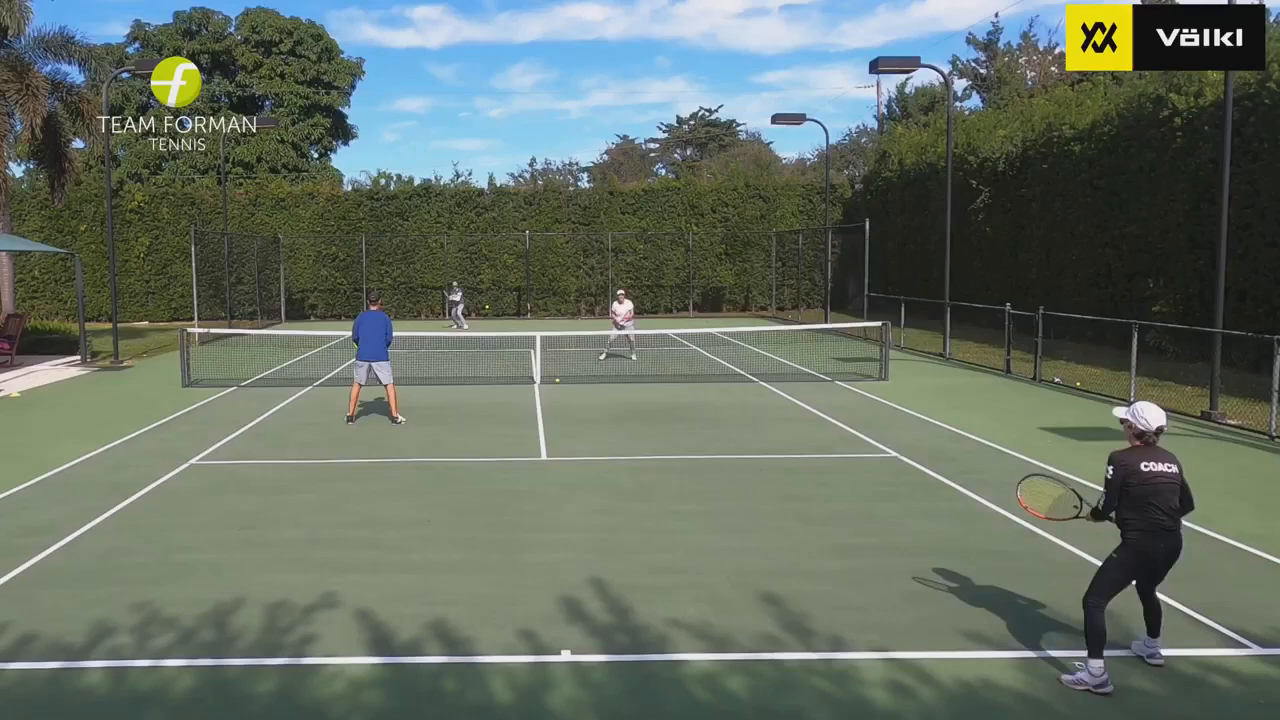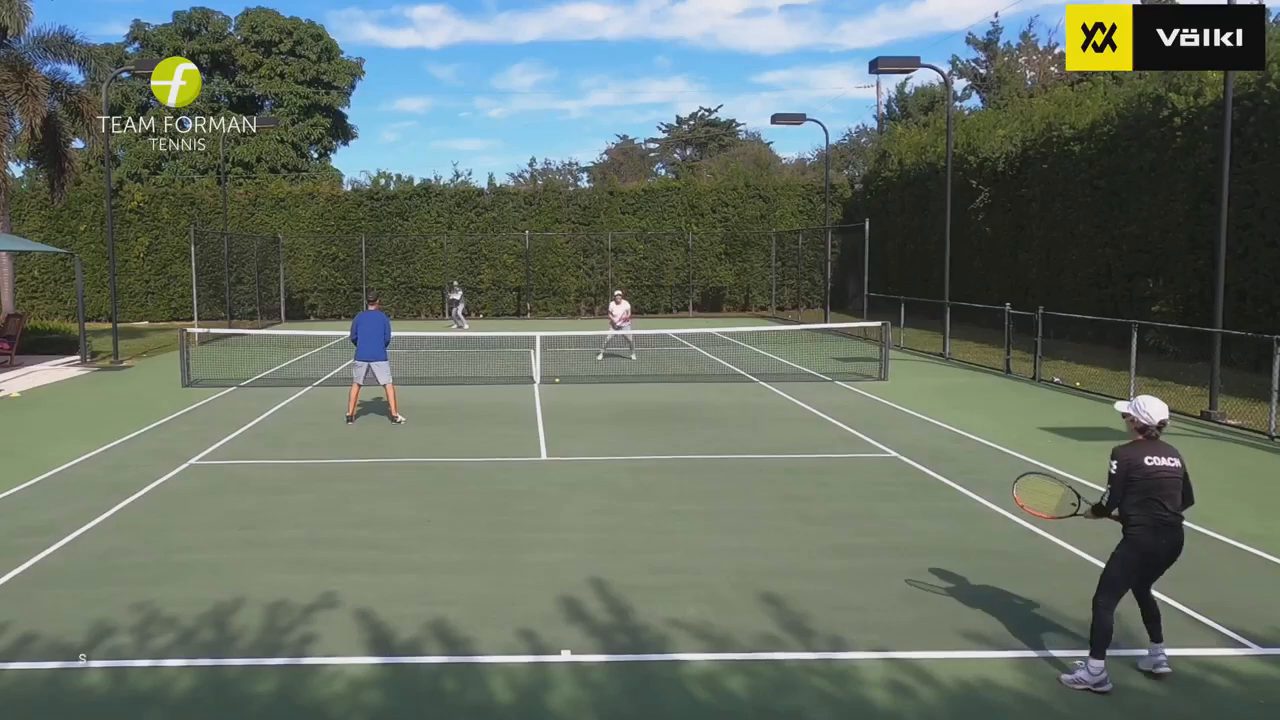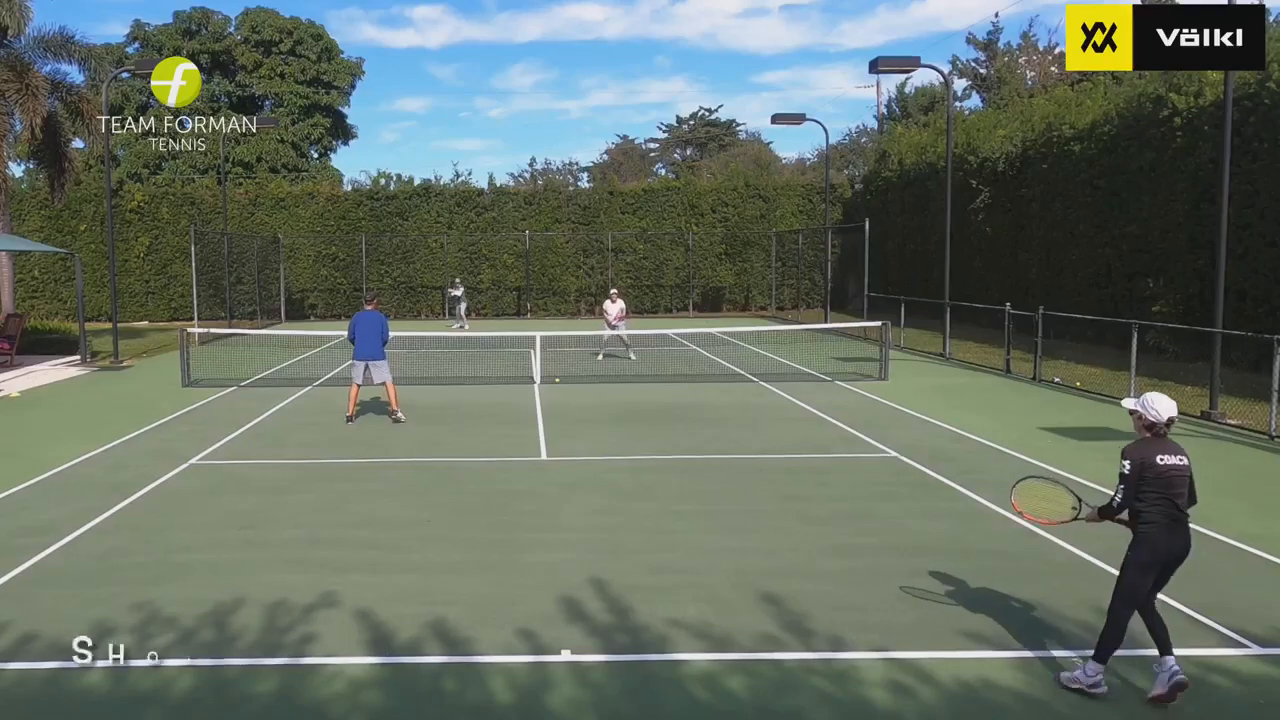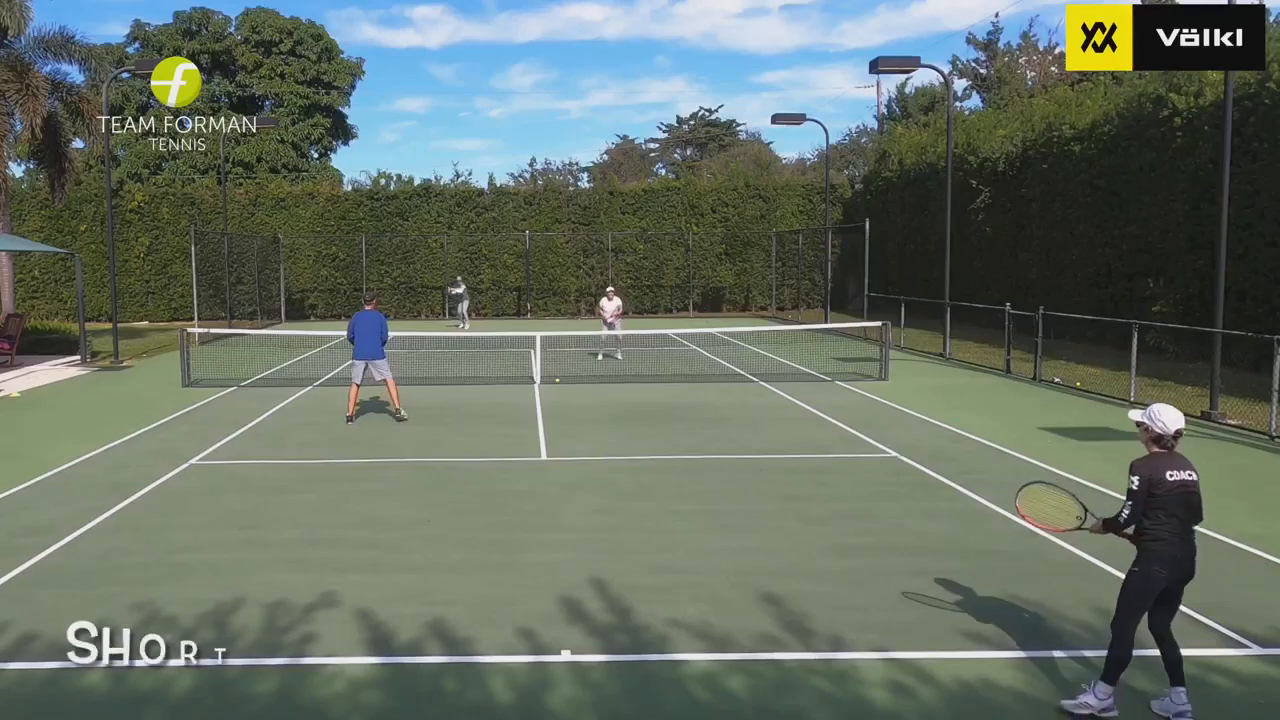
dt=0.1s
person 1, frame 1
left shoulder: (1121, 459)
right shoulder: (1171, 460)
left elbow: (1108, 505)
right elbow: (1186, 505)
left wrist: (1095, 514)
left hip: (1139, 545)
right hip: (1171, 544)
left knee: (1094, 601)
right knee: (1147, 589)
left ankle: (1095, 672)
right ankle: (1152, 646)
person 1, frame 2
left shoulder: (1124, 454)
right shoulder: (1173, 454)
left elbow: (1111, 501)
right elbow: (1187, 500)
left wrist: (1095, 511)
left hip: (1141, 540)
right hip: (1173, 539)
left knee: (1104, 601)
right knee: (1141, 588)
left ankle: (1095, 670)
right ankle: (1157, 656)
person 1, frame 3
left shoulder: (1135, 452)
right shoulder: (1179, 453)
left elbow: (1122, 501)
right elbow: (1190, 499)
left wrist: (1099, 514)
left hip: (1151, 541)
right hip: (1180, 540)
left knee: (1121, 607)
right knee: (1145, 603)
left ankle: (1094, 673)
right ankle: (1170, 671)
person 1, frame 4
left shoulder: (1143, 467)
right shoulder: (1187, 466)
left elbow: (1129, 516)
right elbow: (1196, 515)
left wrist: (1104, 525)
left hip: (1156, 557)
right hip: (1185, 558)
left knee: (1123, 626)
right knee: (1160, 626)
